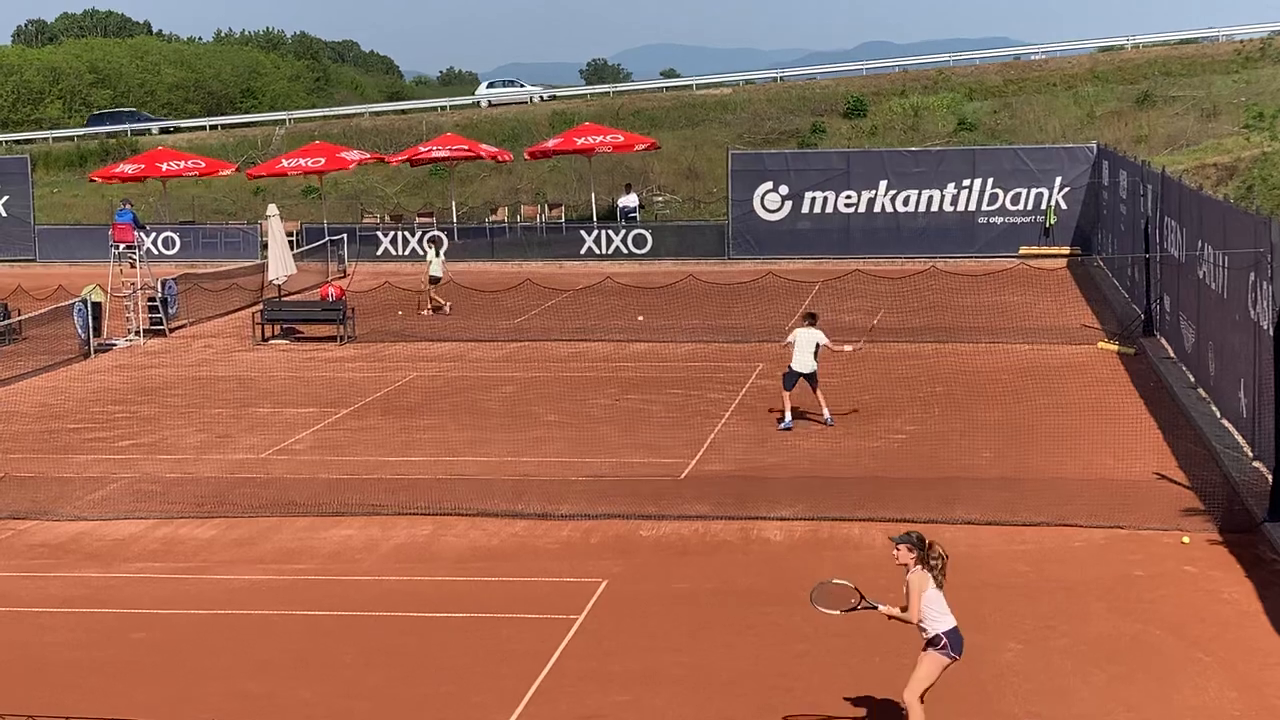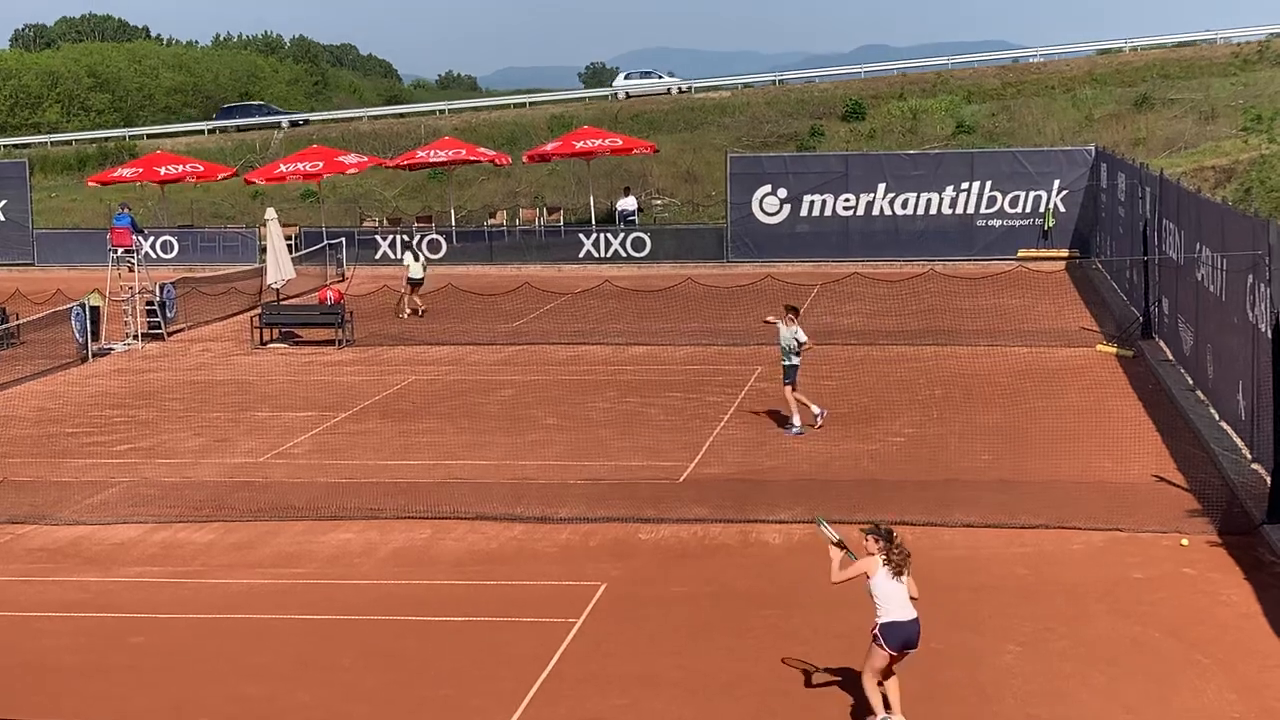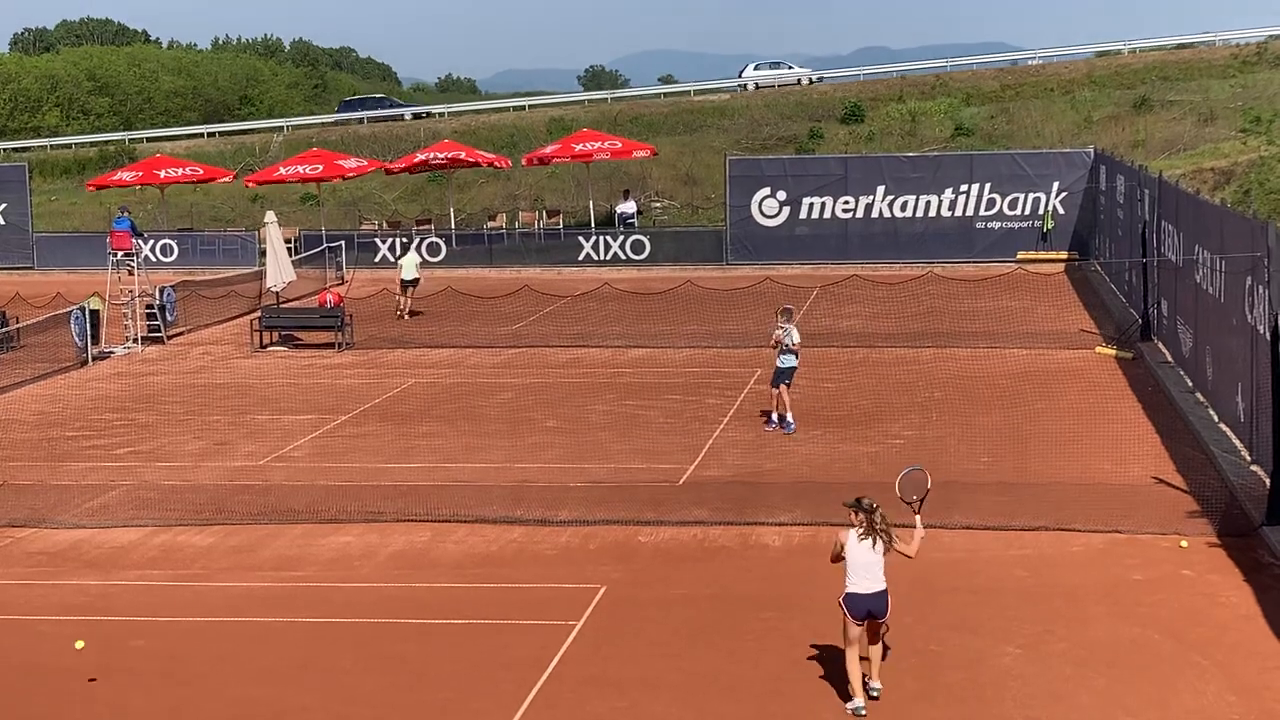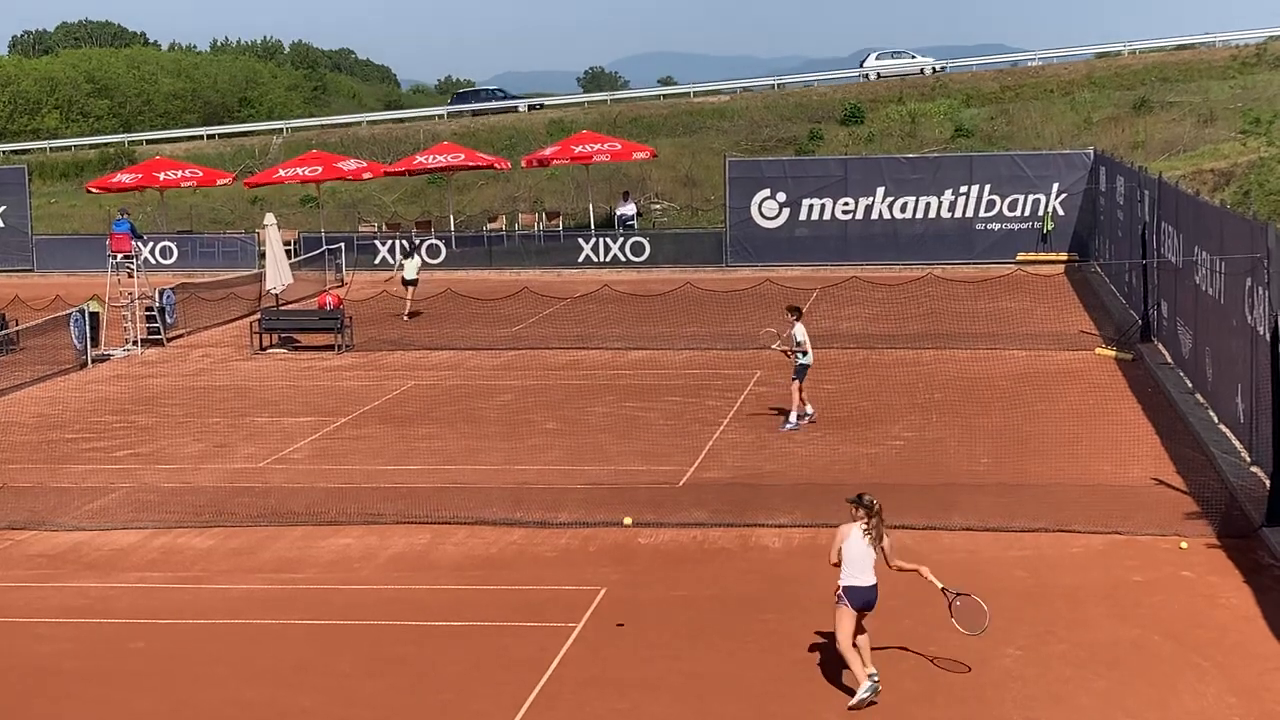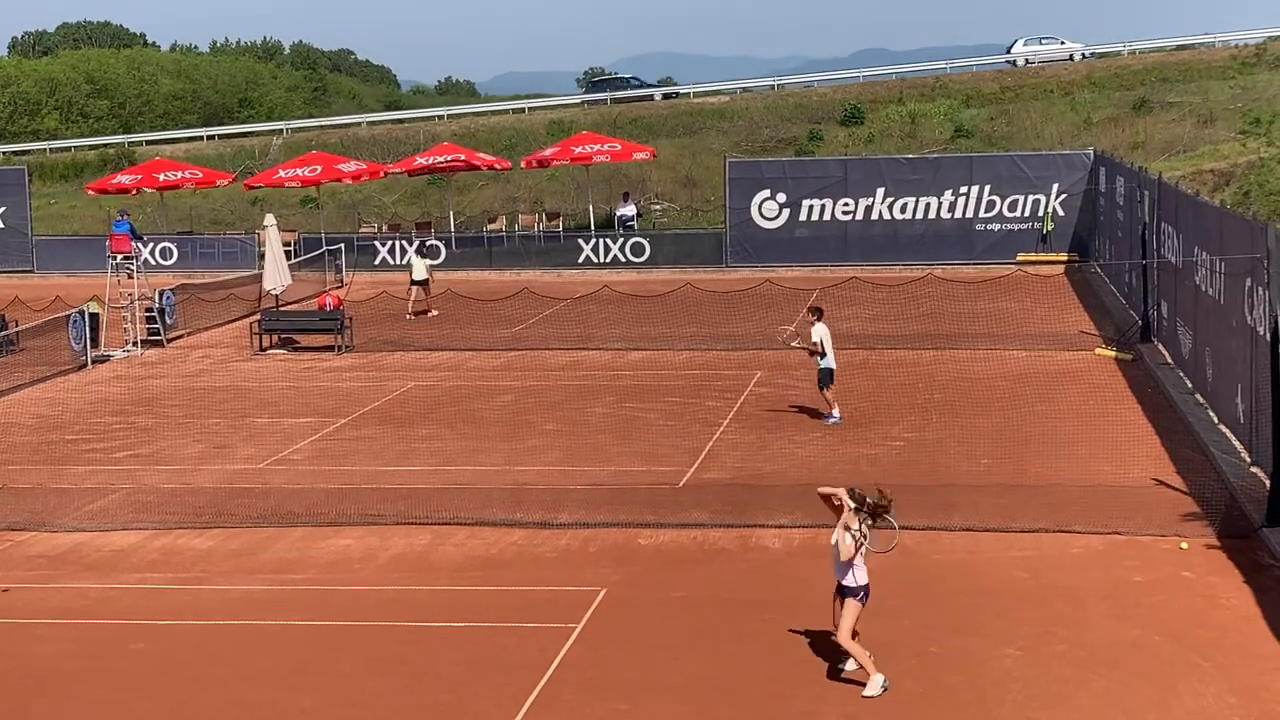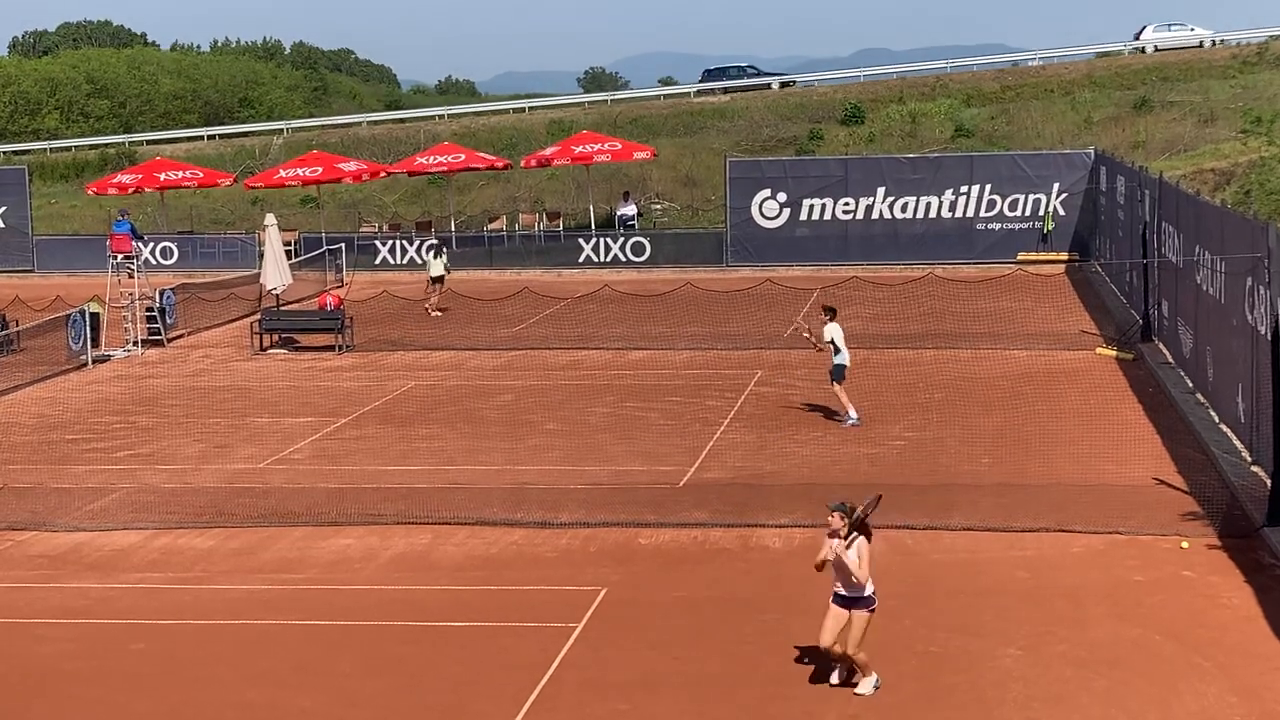
dt=0.4s
person 1, frame 1
left shoulder: (915, 577)
right shoulder: (921, 572)
left elbow: (913, 618)
left wrist: (891, 614)
right wrist: (898, 610)
left hip: (946, 641)
right hip: (941, 638)
left knee: (910, 697)
right knee: (913, 694)
person 1, frame 2
left shoulder: (870, 562)
right shoulder: (901, 563)
left elbow: (836, 578)
right elbow: (914, 594)
left wrist: (836, 559)
left hip: (890, 629)
right hip: (912, 627)
left knee: (868, 679)
right knee: (886, 670)
person 1, frame 3
left shoulder: (844, 536)
right shoulder: (883, 535)
left elbow: (833, 559)
right elbow: (912, 552)
right wrist: (918, 533)
left hip: (854, 600)
right hip: (880, 598)
left knee: (852, 651)
right knee: (875, 640)
left ankle: (858, 701)
right ankle: (875, 683)
person 1, frame 4
left shoulder: (844, 530)
right shoulder: (880, 534)
left elbow: (833, 561)
right elbow: (894, 564)
right wrist: (918, 568)
left hip: (849, 592)
right hip: (868, 592)
left knee: (843, 645)
right knee: (858, 629)
left ankle: (864, 684)
right ankle: (869, 670)
person 1, frame 5
left shoulder: (860, 530)
right shoulder: (844, 516)
left elbow: (845, 557)
right elbow: (821, 492)
left wrist: (841, 529)
right wrist: (837, 492)
left hip: (857, 589)
right hip: (842, 585)
left knee: (843, 639)
right knee: (841, 628)
left ankle: (877, 677)
right ankle: (860, 656)
person 1, frame 6
left shoulder: (861, 543)
right shoulder: (831, 537)
left elbow: (862, 580)
right elbow: (818, 567)
left wrist: (845, 558)
right wrist: (824, 558)
left hip: (863, 599)
right hip: (841, 596)
left knee: (853, 650)
right knee: (826, 643)
left ankle: (870, 678)
right ankle: (841, 663)
